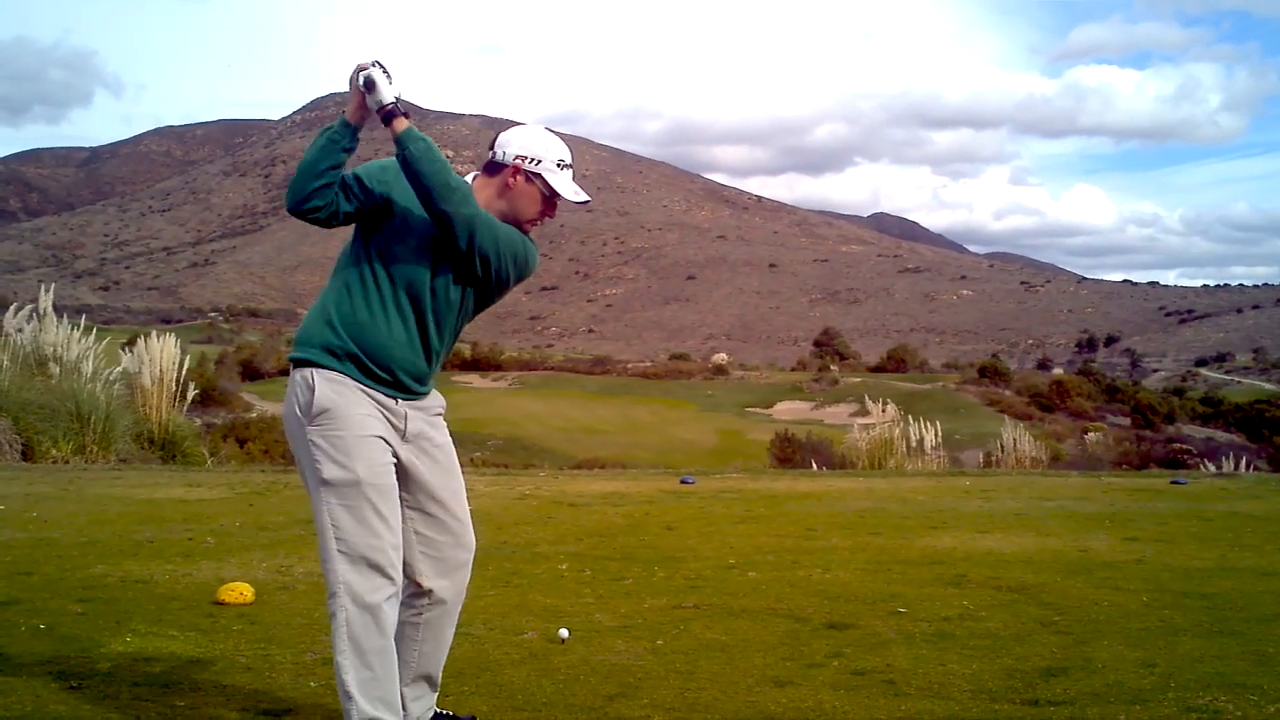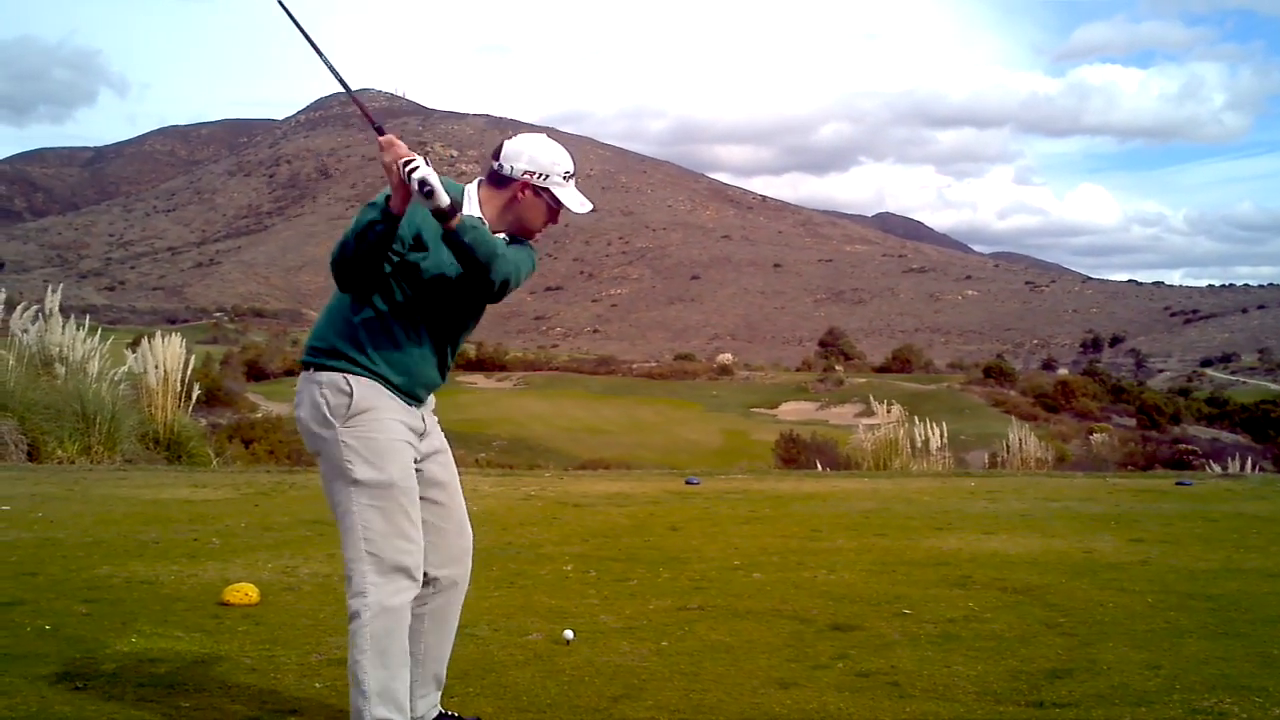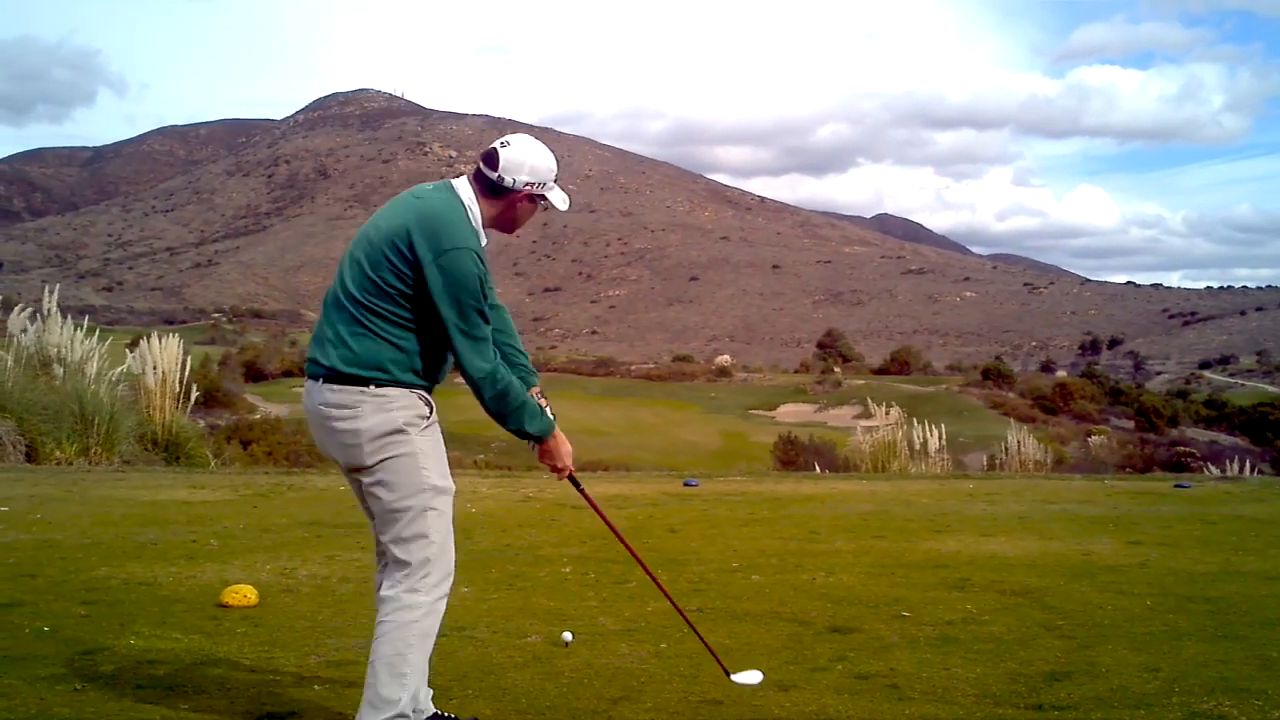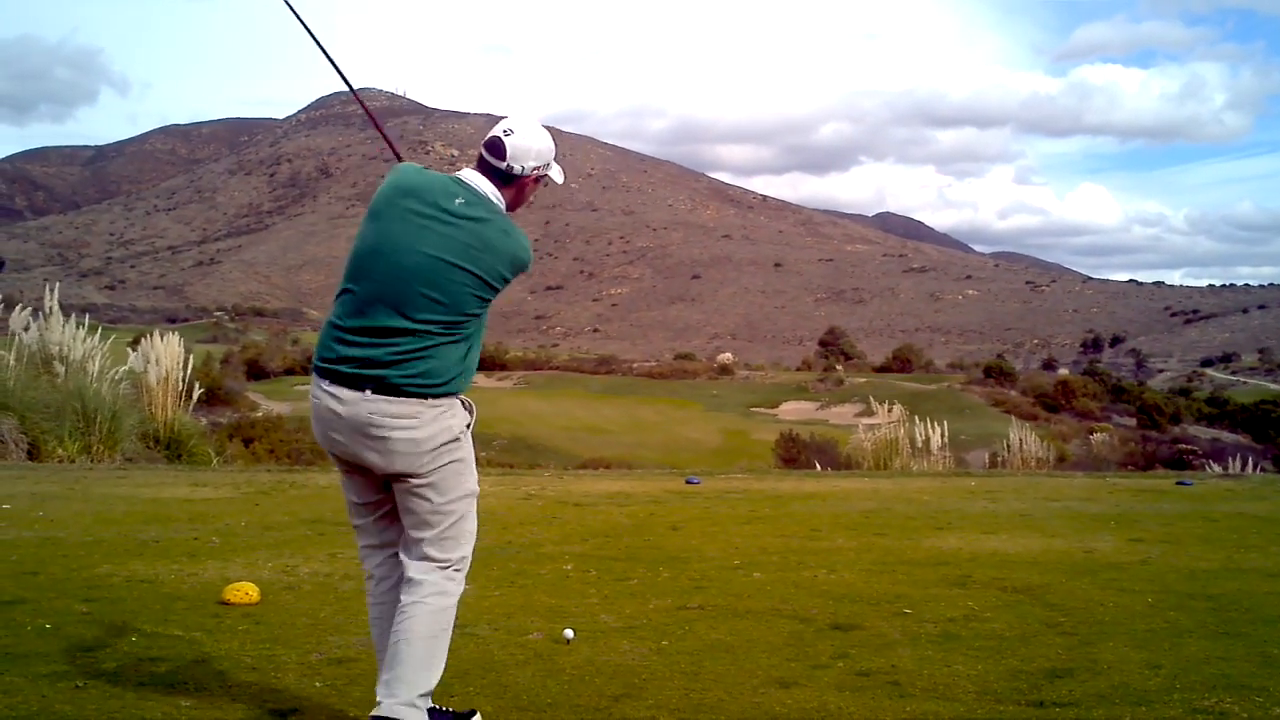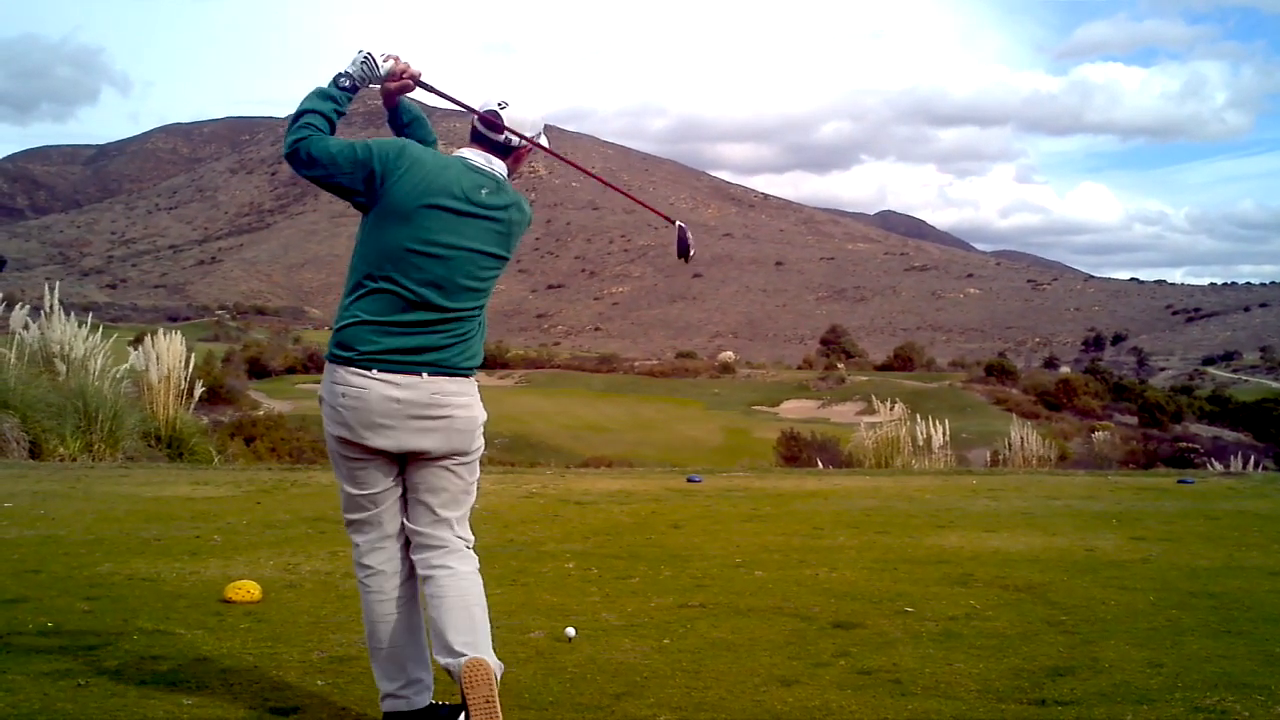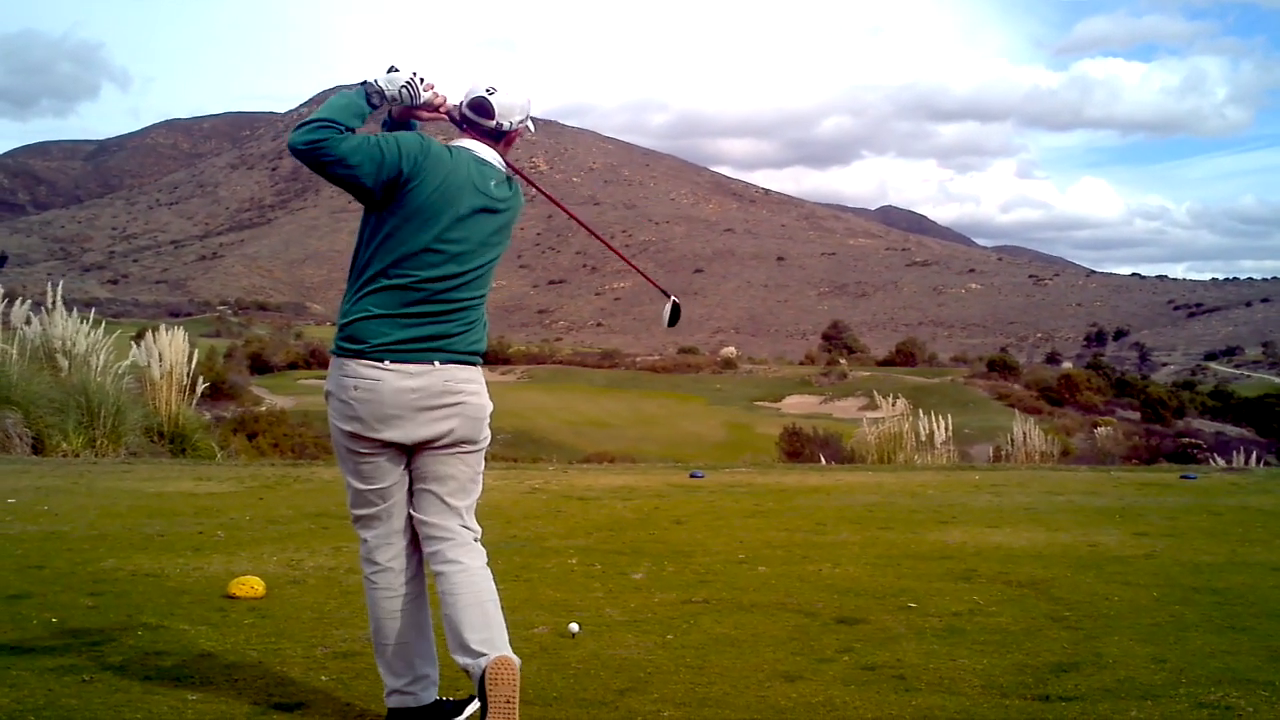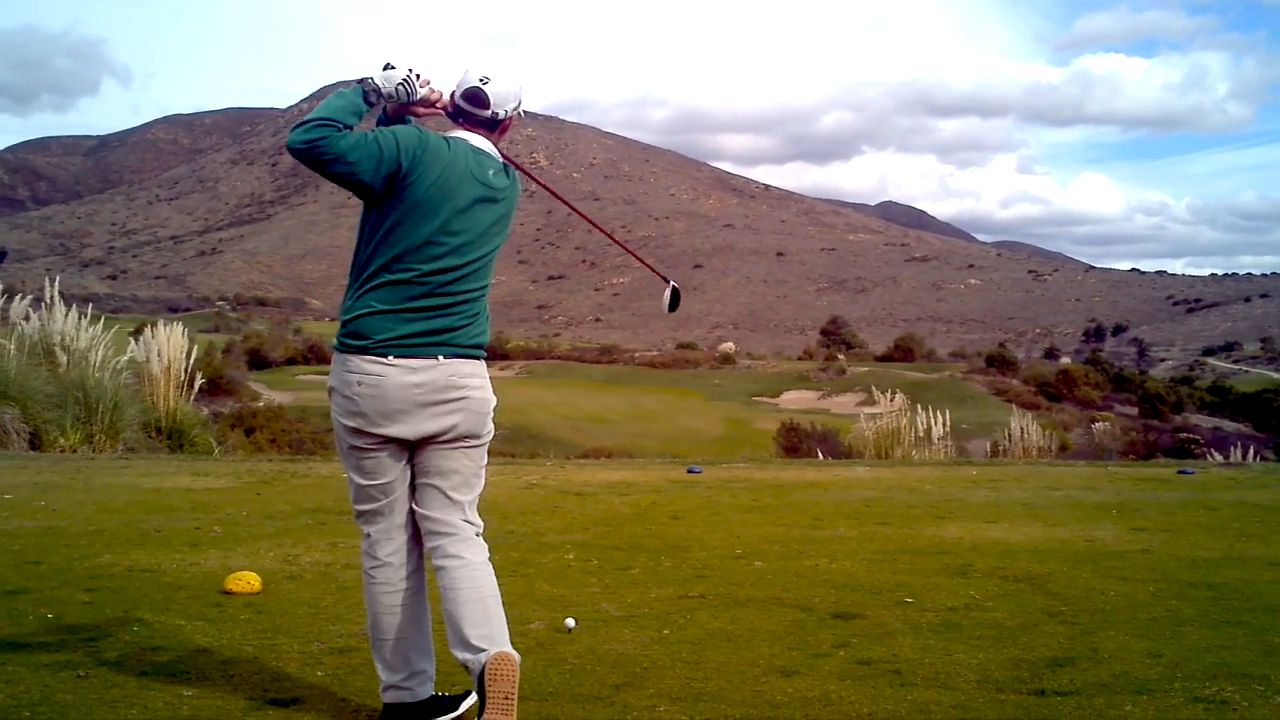
dt=0.2s
person 1, frame 1
left shoulder: (515, 254)
right shoulder: (397, 180)
left elbow: (459, 218)
right elbow: (307, 201)
left wrist: (398, 120)
right wrist: (353, 119)
left hip: (415, 406)
right hip: (337, 390)
left knee: (447, 557)
right knee: (368, 572)
person 1, frame 2
left shoulder: (512, 252)
right shoulder: (410, 207)
left elbow: (489, 266)
right elbow: (350, 273)
left wrist: (446, 208)
right wrist: (396, 201)
left hip: (409, 406)
right hip: (352, 396)
left knee: (446, 561)
right knee: (389, 574)
person 1, frame 3
left shoulder: (436, 201)
right shoulder: (451, 241)
left elbow: (491, 317)
right elbow: (478, 356)
left wrist: (534, 405)
right wrist: (541, 430)
left hip: (349, 398)
right hip: (378, 405)
left knee: (409, 560)
right knee: (422, 569)
person 1, frame 4
left shoulder: (404, 183)
right shoulder: (509, 248)
left hip: (335, 401)
right hip: (419, 416)
left knee: (385, 555)
right knee: (438, 563)
person 1, frame 5
left shoulder: (400, 164)
right shoulder: (514, 214)
left elbow: (300, 146)
left wrist: (352, 77)
right wrist: (397, 101)
left hip: (355, 387)
right hip: (444, 399)
left knee: (380, 549)
right knee: (445, 545)
right ankle: (473, 664)
person 1, frame 6
left shoulder: (418, 162)
right shoulder: (508, 196)
left elbow: (310, 141)
left wrist: (381, 92)
right wrist: (403, 117)
left hip: (365, 381)
right hip: (453, 389)
left knee: (385, 546)
right knee: (453, 538)
right ankle: (492, 661)
person 1, frame 7
left shoulder: (417, 153)
right shoulder: (506, 185)
left elbow: (307, 141)
left wrist: (378, 89)
right wrist: (402, 116)
left hip: (371, 377)
right hip: (457, 381)
left knee: (388, 541)
right knee: (456, 533)
right ankle: (492, 655)
